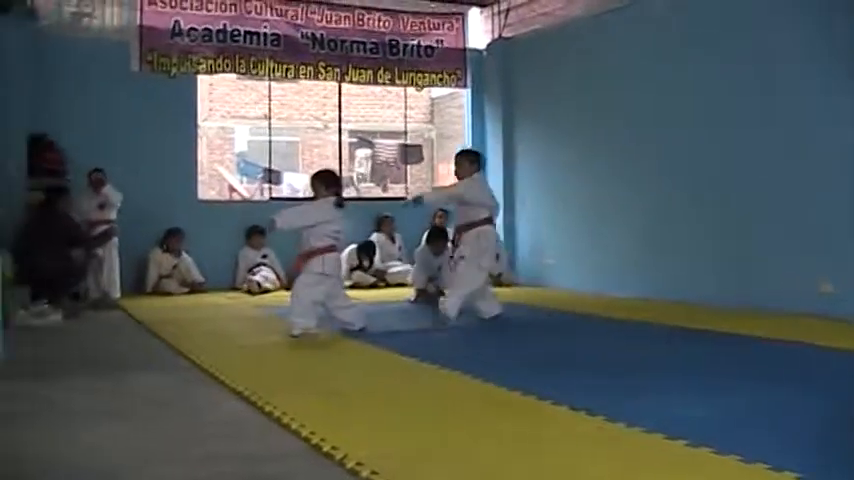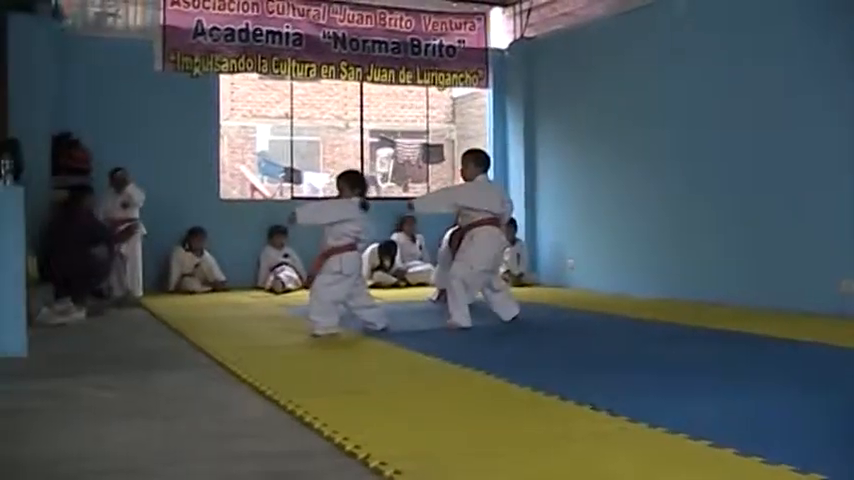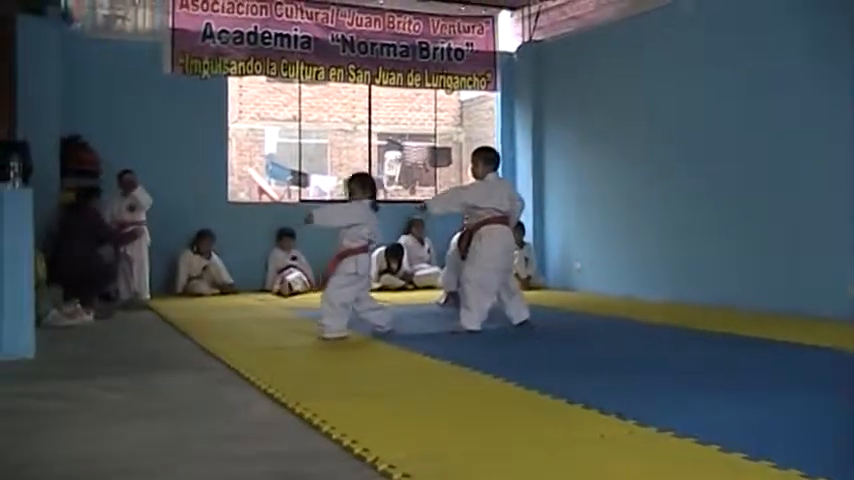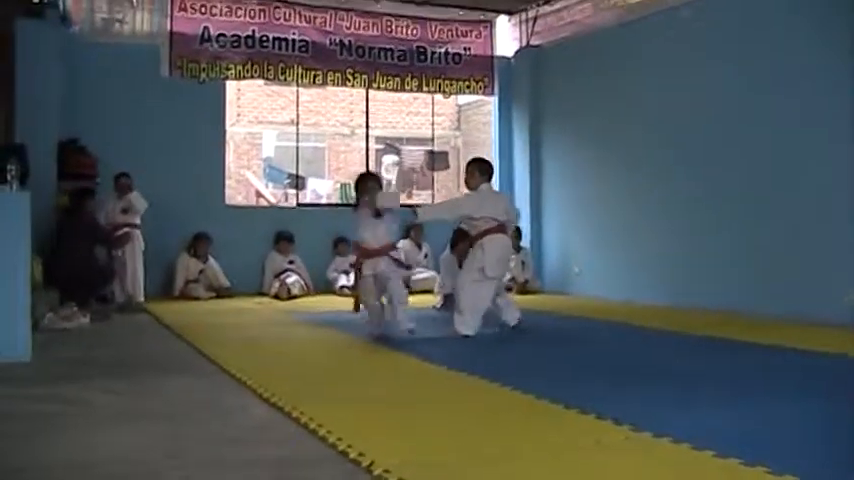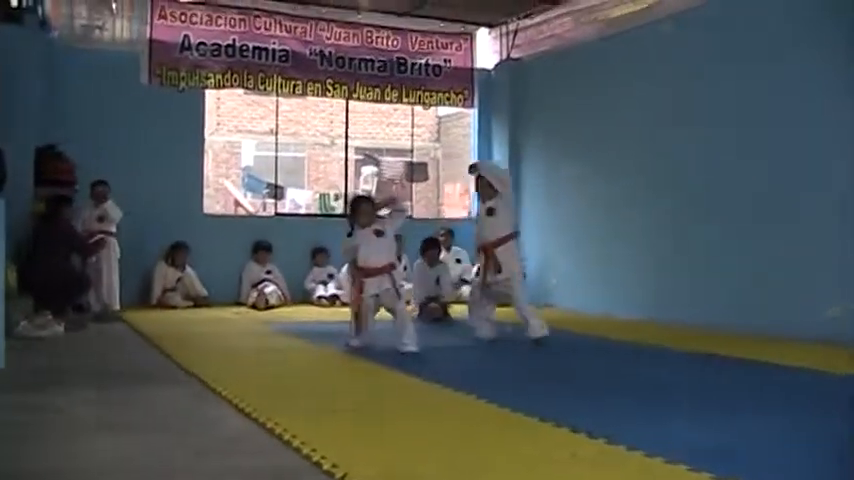
dt=0.4s
person 1, frame 1
left shoulder: (472, 185)
right shoulder: (475, 186)
left elbow: (450, 193)
right elbow: (493, 206)
left wrist: (424, 197)
left hip: (478, 235)
right hip: (469, 235)
left knee: (463, 273)
right knee: (474, 277)
left ankle: (449, 311)
right ankle: (492, 310)
person 1, frame 2
left shoulder: (468, 190)
right shoulder: (494, 189)
left elbow: (444, 197)
right elbow: (507, 208)
left wrist: (416, 204)
left hip: (480, 238)
right hip: (493, 237)
left knee: (457, 276)
right knee: (489, 278)
left ankle: (459, 320)
right ankle: (511, 312)
person 1, frame 3
left shoulder: (479, 188)
right shoulder: (505, 186)
left elbow: (455, 197)
right elbow: (517, 205)
left wrist: (429, 204)
left hip: (488, 237)
right hip: (503, 235)
left knee: (472, 278)
right knee: (504, 279)
left ankle: (471, 323)
right ankle: (521, 316)
person 1, frame 4
left shoulder: (474, 199)
right shoulder: (500, 197)
left elbow: (448, 209)
right elbow: (513, 216)
left wrist: (419, 213)
left hip: (488, 246)
right hip: (501, 244)
left knee: (467, 284)
right knee: (492, 285)
left ankle: (465, 328)
right ankle: (512, 317)
person 1, frame 5
left shoulder: (503, 200)
right shoulder: (481, 210)
left elbow: (501, 174)
left wrist: (479, 167)
left hip: (505, 254)
right hip: (488, 258)
left knee: (516, 293)
right knee: (478, 297)
left ankle: (537, 330)
right ankle: (485, 332)
person 2, frame 1
left shoulder: (324, 207)
right shoulder: (330, 208)
left elbow: (299, 215)
left wrist: (277, 221)
left hip: (321, 261)
right hip: (326, 259)
left knee: (303, 291)
right knee: (333, 295)
left ankle: (302, 327)
right ankle: (355, 321)
person 2, frame 2
left shoulder: (346, 207)
right shoulder: (356, 208)
left elbow: (320, 210)
left wrist: (297, 215)
left hip: (340, 259)
right hip: (349, 258)
left knee: (323, 290)
right knee: (356, 294)
left ankle: (325, 326)
right ankle: (377, 321)
person 2, frame 3
left shoulder: (359, 209)
right shoulder: (367, 211)
left elbow: (334, 213)
right elbow: (373, 237)
left wrist: (314, 216)
left hip: (353, 261)
right hip: (358, 260)
left knee: (334, 293)
right knee: (360, 297)
left ankle: (334, 330)
right ankle: (383, 323)
person 2, frame 4
right shoulder: (360, 213)
right wrist: (358, 248)
left hip: (387, 258)
right hip: (368, 261)
left knee: (396, 293)
right knee: (369, 298)
left ankle: (404, 324)
right ankle: (378, 328)
person 2, frame 5
left shoulder: (386, 225)
right shoulder: (354, 238)
left elbow: (401, 212)
right elbow: (351, 259)
left wrist: (386, 204)
right wrist: (354, 272)
left hip: (387, 279)
right hip: (366, 282)
left knee: (400, 311)
right knee: (363, 315)
left ankle: (408, 345)
right ankle: (357, 340)
person 3, frame 1
left shoulder: (36, 216)
right shoulder: (62, 219)
right elbow: (87, 242)
right wrist: (107, 235)
left hip: (27, 271)
right hip: (49, 271)
left ankle: (39, 301)
right ankle: (55, 307)
person 3, frame 2
left shoulder: (61, 214)
right shoulder: (84, 216)
right elbow: (110, 239)
right wrist: (128, 231)
left hip: (52, 270)
right hip: (74, 269)
right knee: (102, 266)
left ankle: (63, 299)
right ankle: (78, 304)
person 3, frame 3
left shoulder: (69, 214)
right shoulder: (91, 216)
right elbow: (115, 239)
right wrist: (133, 234)
right hip: (80, 270)
right knee: (110, 269)
left ankle: (71, 301)
right ankle: (86, 306)
person 3, frame 4
left shoulder: (65, 217)
right shoulder: (86, 219)
right elbow: (110, 242)
right wrist: (124, 237)
right hip: (77, 272)
right knee: (107, 272)
left ankle: (68, 303)
right ankle: (82, 308)
person 3, frame 5
left shoulder: (41, 224)
right shoulder: (63, 226)
right elbow: (86, 250)
right wrist: (99, 244)
right hip: (51, 279)
right knee: (82, 281)
left ankle: (44, 311)
right ankle: (57, 316)
person 4, frame 1
left shoulder: (109, 195)
right shoulder: (85, 198)
left elbow: (117, 200)
right elbow: (80, 216)
left wrist: (105, 185)
right wrist: (87, 224)
right hip: (91, 235)
left knee: (109, 265)
right knee: (92, 266)
left ankle: (111, 295)
right ankle: (94, 295)
person 4, frame 2
left shoulder: (132, 194)
right shoulder: (108, 198)
left elbow: (140, 199)
right elbow: (103, 216)
left wrist: (128, 185)
right wrist: (110, 224)
left hip: (132, 232)
right hip: (115, 234)
left knee: (133, 263)
right knee: (116, 265)
left ankle: (134, 293)
right ankle: (118, 293)
person 4, frame 3
left shoulder: (139, 196)
right shoulder: (115, 201)
left elbow: (147, 203)
right elbow: (109, 219)
left wrist: (136, 188)
right wrist: (117, 226)
left knee: (140, 265)
right knee: (123, 267)
left ankle: (142, 295)
right ankle: (125, 295)
person 4, frame 4
left shoulder: (134, 199)
right shoulder: (111, 203)
left elbow: (142, 207)
right elbow: (105, 221)
left wrist: (131, 192)
right wrist: (112, 229)
left hip: (131, 237)
left knee: (134, 268)
right knee: (118, 269)
left ankle: (136, 297)
right ankle: (120, 298)
person 4, frame 5
left shoulder: (110, 208)
right shoulder: (87, 211)
left elbow: (116, 217)
right elbow: (82, 230)
left wrist: (106, 201)
right wrist: (88, 235)
left hip: (107, 245)
left knee: (109, 277)
right knee: (93, 278)
left ankle: (112, 306)
right ankle: (96, 307)
